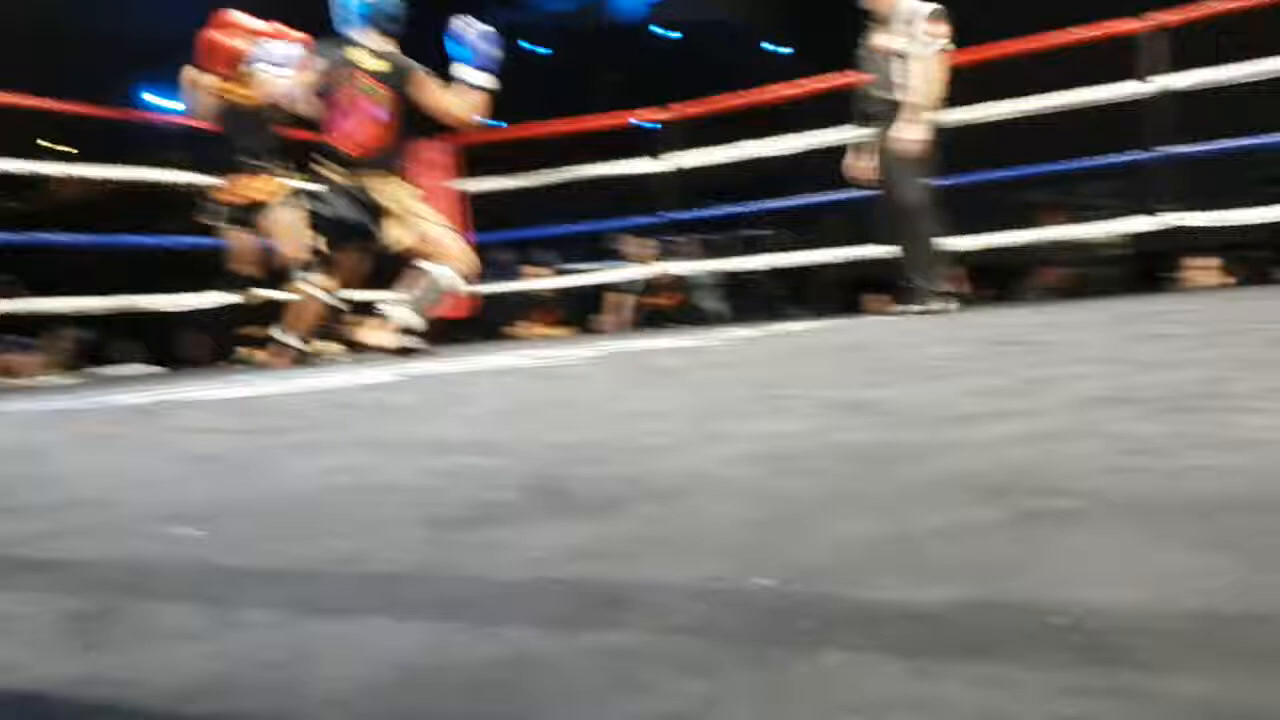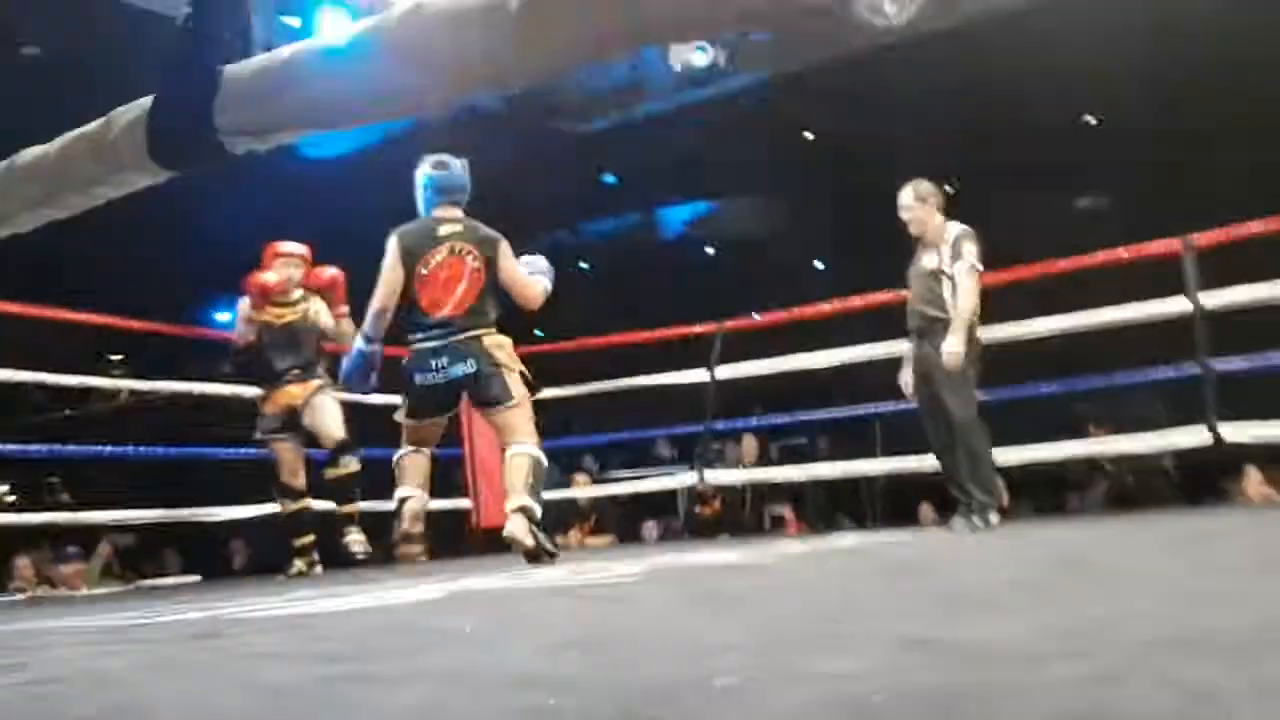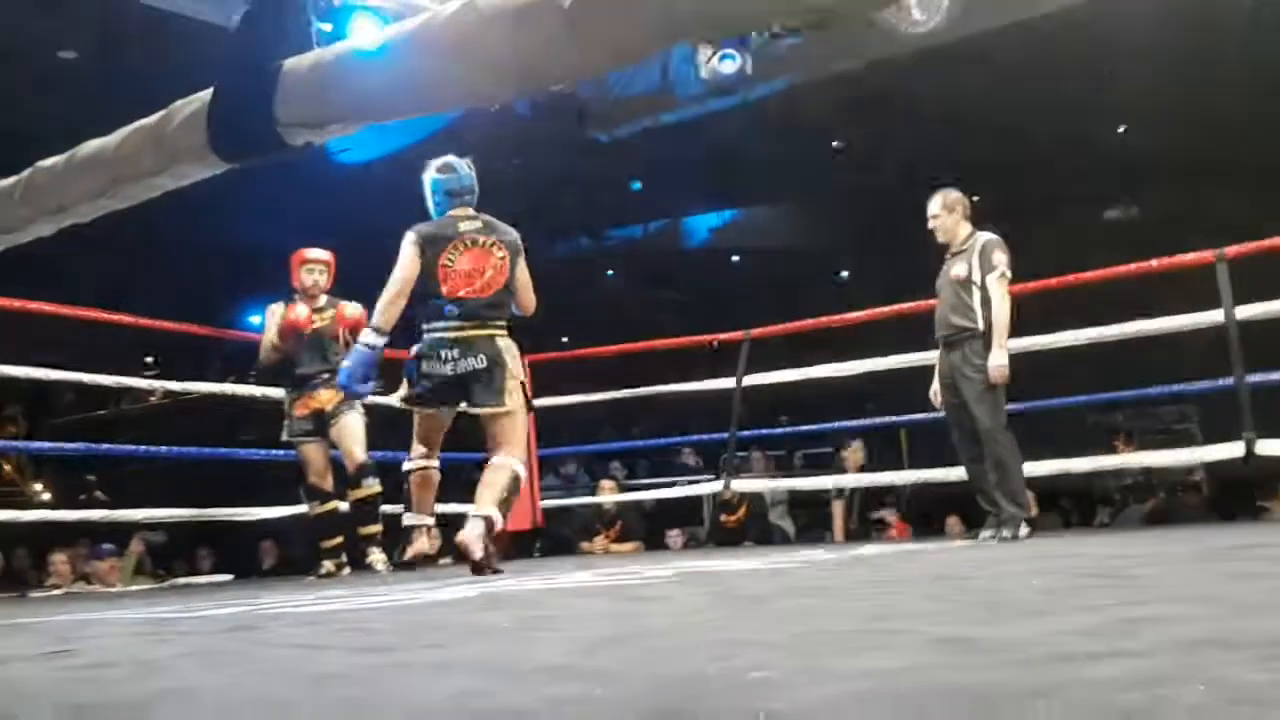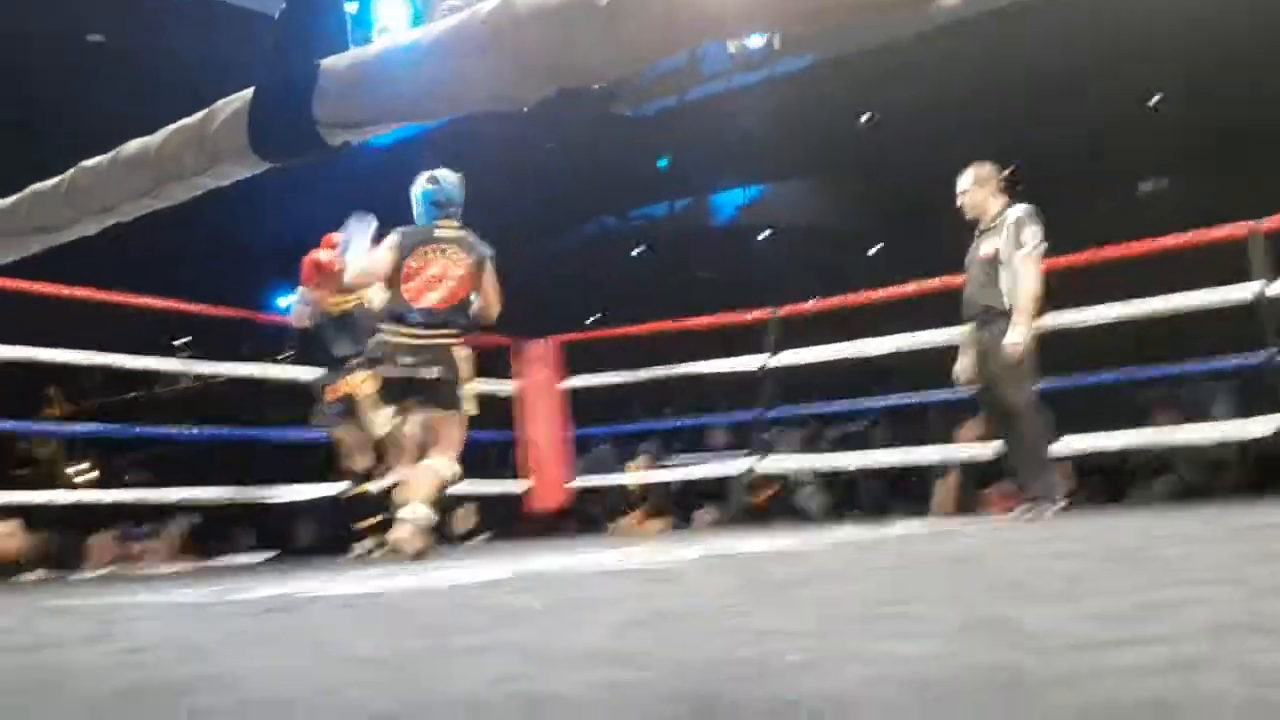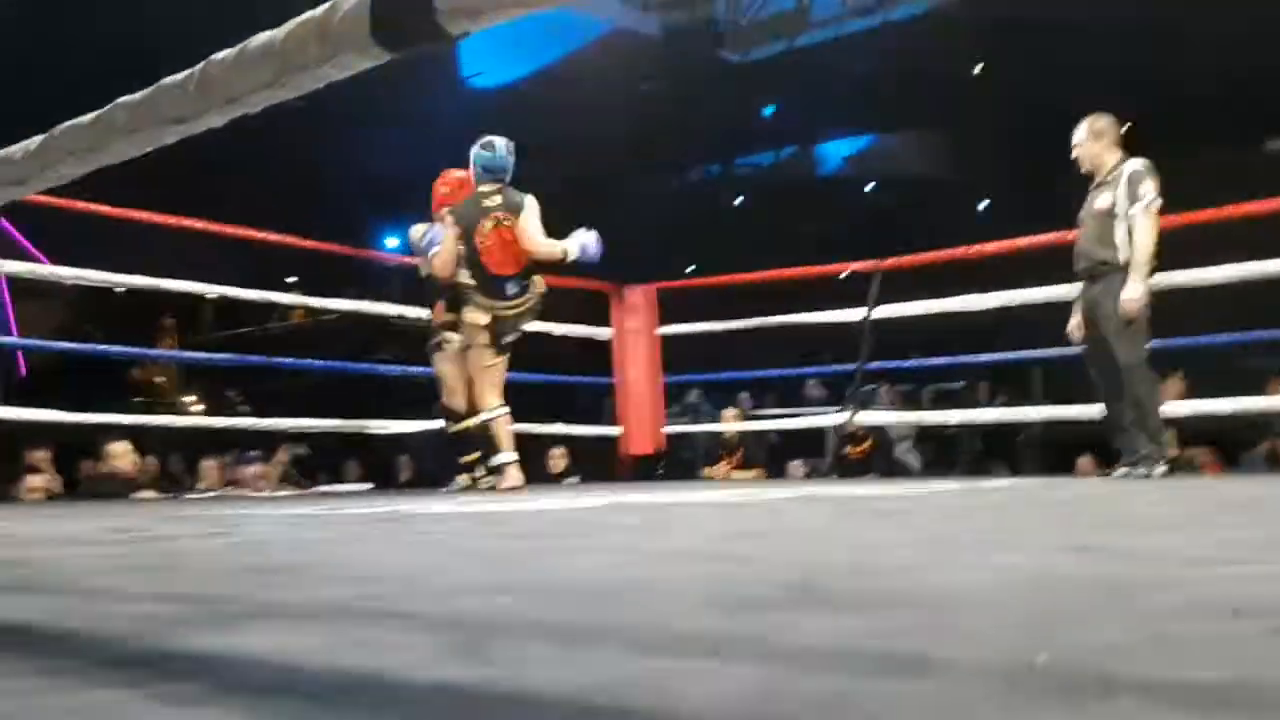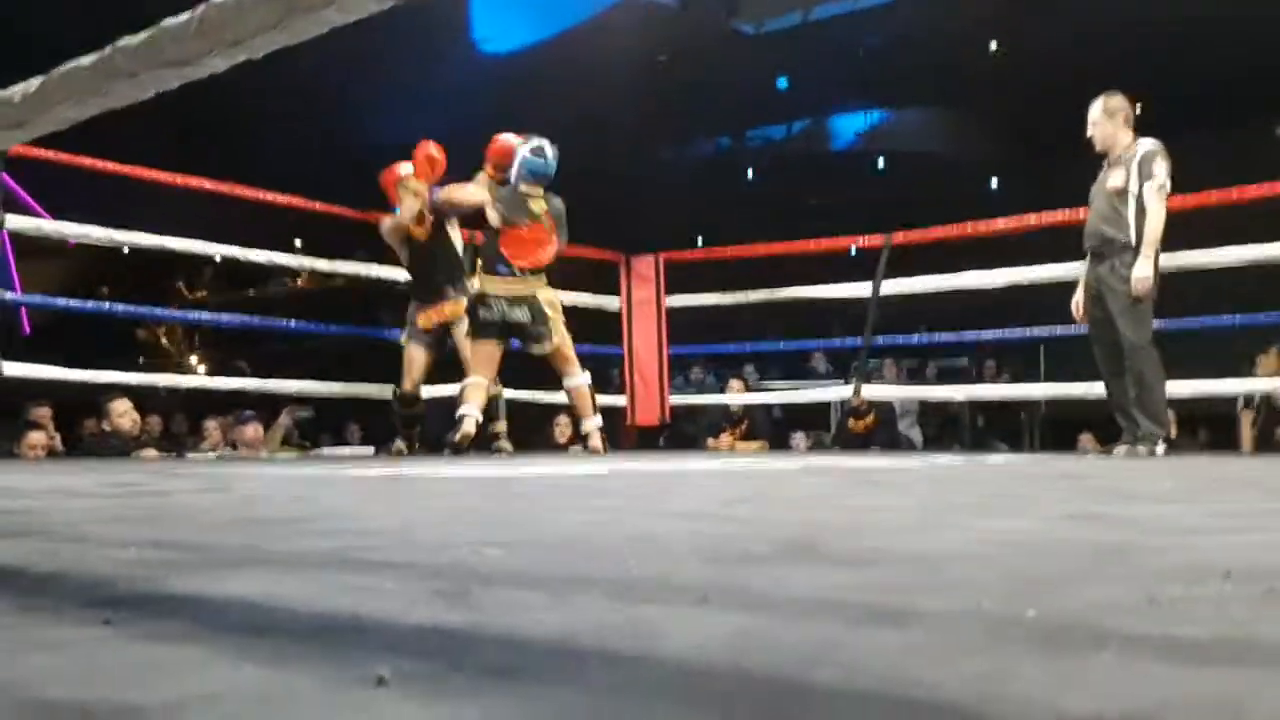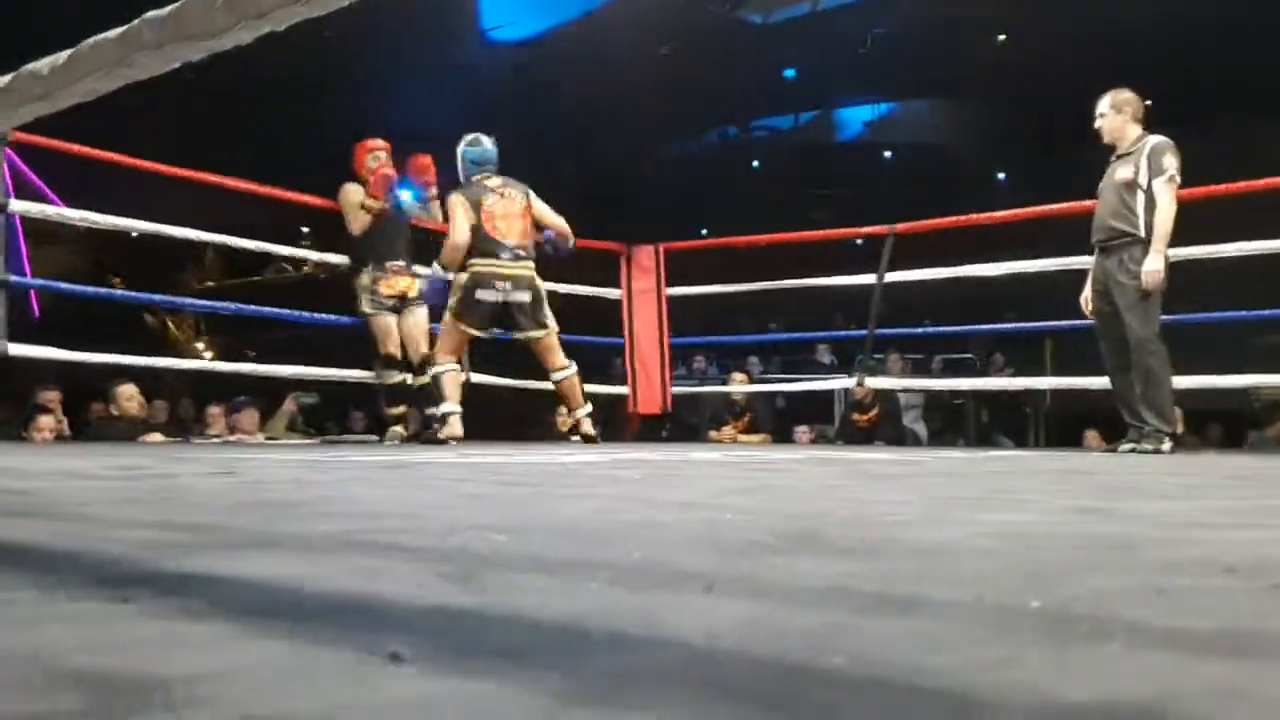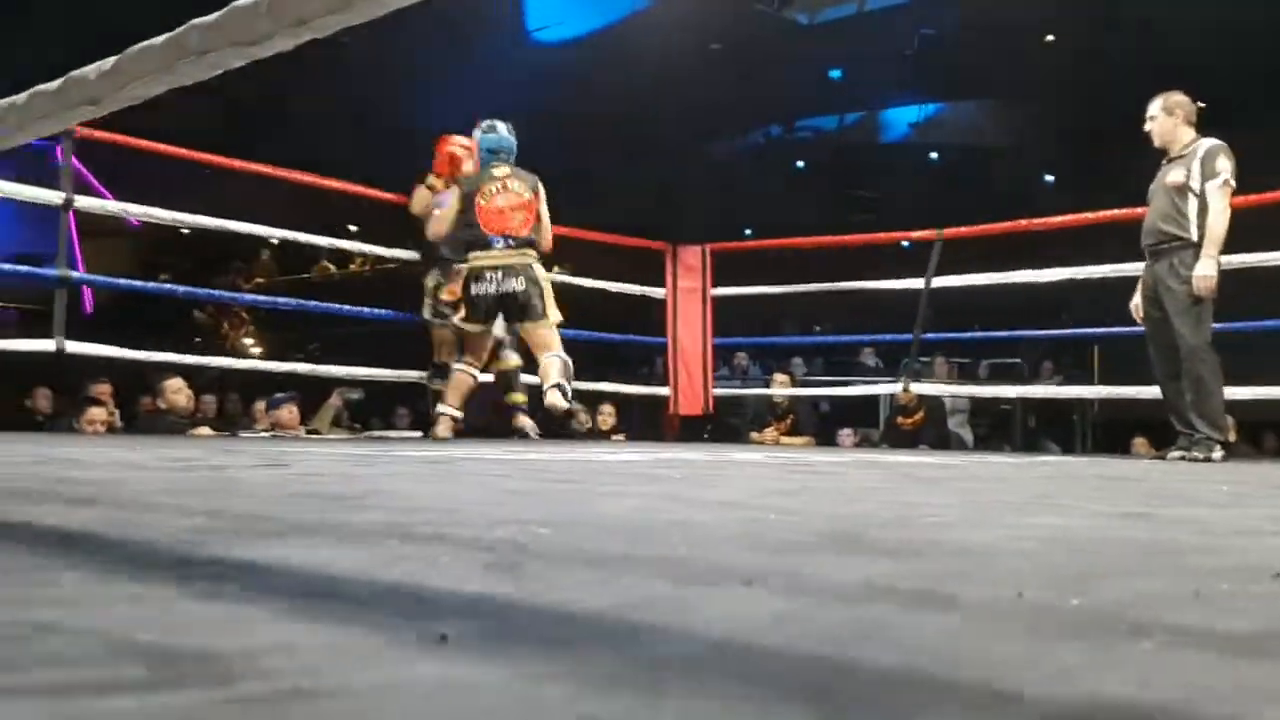
dt=0.4s
person 1, frame 1
left shoulder: (326, 60)
right shoulder: (405, 71)
left elbow: (300, 102)
right elbow: (462, 114)
right wrist: (477, 69)
left hip: (337, 189)
right hip: (379, 192)
left knee: (342, 272)
right knee: (456, 260)
left ankle: (285, 349)
right ankle: (393, 323)
person 1, frame 2
left shoulder: (402, 239)
right shoulder: (490, 240)
left elbow: (384, 302)
right elbow: (530, 298)
left wrist: (363, 348)
right wrist: (540, 276)
left hip: (426, 358)
right hip: (479, 351)
left knee: (415, 443)
right knee: (522, 440)
left ankle: (413, 512)
right ankle: (520, 519)
person 1, frame 3
left shoulder: (420, 237)
right shoulder: (507, 237)
left elbow: (396, 292)
right elbow: (527, 306)
left wrist: (366, 348)
left hip: (439, 351)
right hip: (490, 350)
left knee: (425, 447)
right knee: (509, 449)
left ankle: (418, 535)
right ankle: (478, 526)
person 1, frame 4
left shoulder: (402, 237)
right shoulder: (478, 250)
left elbow: (358, 276)
right elbow: (489, 311)
left hip: (398, 349)
right hip: (446, 354)
left knee: (411, 431)
right knee: (445, 451)
left ankle: (408, 511)
right ankle: (413, 524)
person 1, frame 5
left shoulder: (458, 216)
right shoulder: (524, 203)
left elbow: (442, 271)
right elbow: (537, 248)
left wrist: (444, 248)
right wrist: (573, 248)
left hip: (488, 311)
right hip: (525, 301)
left knee: (488, 393)
left ankle: (509, 468)
person 1, frame 6
left shoulder: (497, 197)
right shoulder: (557, 208)
left hip: (492, 298)
right hip: (532, 300)
left knee: (479, 372)
right knee: (569, 367)
left ankle: (468, 422)
right ankle: (593, 434)
person 1, frame 7
left shoulder: (462, 197)
right shoulder: (521, 190)
left elbow: (458, 242)
right elbow: (562, 230)
left wrist: (443, 270)
right wrist: (562, 242)
left hip: (481, 279)
right hip: (523, 281)
left knee: (446, 353)
right knee: (553, 358)
left ankle: (450, 421)
right ankle: (584, 423)
person 1, frame 8
left shoulder: (464, 185)
right shoulder: (530, 184)
left elbow: (435, 234)
right elbow: (545, 244)
left wrist: (441, 207)
left hip: (481, 276)
right hip: (524, 272)
left knee: (473, 354)
right knee: (551, 352)
left ankle: (445, 421)
right ankle: (556, 393)
person 2, frame 1
right shoulder: (877, 31)
left elbow: (933, 69)
left wrist: (914, 119)
right wrist: (865, 147)
left hip: (907, 129)
right hip: (884, 130)
left knee: (911, 203)
right knee: (898, 208)
left ankle: (933, 290)
right ankle: (920, 290)
person 2, frame 2
left shoulder: (958, 236)
right shoulder: (922, 251)
left elbow: (968, 286)
left wrist: (956, 335)
right wrist: (909, 360)
left hip: (950, 343)
right hip: (924, 346)
left knee: (963, 419)
right knee: (938, 429)
left ankle: (986, 504)
right ankle: (966, 504)
person 2, frame 3
left shoulder: (987, 244)
right shoulder: (950, 260)
left elbow: (999, 296)
left wrist: (999, 347)
right wrist: (939, 369)
left hip: (978, 350)
right hip: (951, 356)
left knee: (992, 429)
right knee: (967, 440)
left ankle: (1015, 517)
right ankle: (995, 516)
person 2, frame 4
left shoulder: (1019, 219)
right shoulder: (981, 235)
left elbow: (1029, 272)
left wrist: (1019, 325)
right wrist: (966, 350)
left hip: (1008, 329)
right hip: (982, 334)
left knee: (1022, 406)
right knee: (998, 414)
left ankle: (1045, 493)
right ankle: (1027, 492)
person 2, frame 5
left shoulder: (1136, 172)
right shoulder: (1096, 188)
left elbow: (1145, 226)
left wrist: (1136, 280)
right wrist: (1079, 305)
left hip: (1120, 284)
right hip: (1093, 289)
left knee: (1132, 365)
right knee: (1104, 373)
left ankle: (1151, 455)
right ankle: (1130, 453)
person 2, frame 6
left shoulder: (1147, 153)
right shoulder: (1106, 169)
left elbow: (1156, 207)
left wrist: (1145, 260)
right wrist: (1083, 283)
left hip: (1127, 263)
right hip: (1099, 268)
left knee: (1137, 345)
right knee: (1108, 354)
left ankle: (1153, 434)
right ankle: (1131, 431)
person 2, frame 7
left shoulder: (1156, 148)
right shoulder: (1115, 164)
left elbow: (1166, 202)
left wrist: (1156, 253)
right wrist: (1092, 277)
left hip: (1135, 257)
right hip: (1106, 262)
left knee: (1144, 340)
right knee: (1115, 350)
left ankle: (1159, 430)
right ankle: (1137, 428)
person 2, frame 8
left shoulder: (1210, 151)
right shoulder: (1166, 167)
left elbow: (1219, 207)
left wrist: (1208, 259)
right wrist: (1142, 282)
left hip: (1186, 262)
right hip: (1156, 266)
left knee: (1194, 347)
right knee: (1164, 356)
left ankle: (1210, 438)
right ankle: (1187, 437)
person 3, frame 1
left shoulder: (266, 75)
right shoulder: (201, 75)
right elbow: (201, 112)
right wrist: (218, 65)
left hip: (269, 179)
right hip: (232, 187)
left knee: (294, 258)
right knee: (243, 269)
person 3, frame 2
left shoulder: (315, 303)
right shoulder: (251, 304)
left elbow: (345, 341)
right elbow: (241, 341)
left wrist: (340, 306)
right wrist: (253, 310)
left hip: (311, 385)
right hip: (275, 397)
left knee: (337, 439)
right knee: (290, 477)
left ankle: (351, 527)
right ankle: (306, 555)
person 3, frame 3
left shoulder: (341, 309)
right shoulder: (279, 312)
right elbow: (266, 359)
left wrist: (361, 334)
right wrist: (282, 337)
left hip: (340, 394)
right hip: (302, 402)
left knee: (358, 461)
right knee: (317, 479)
left ankle: (373, 547)
right ankle: (334, 557)
person 3, frame 4
left shoulder: (369, 292)
right shoulder: (313, 294)
right elbow: (299, 322)
right wrist: (311, 290)
left hip: (369, 378)
right hip: (335, 384)
left knee: (383, 437)
right knee: (353, 460)
person 3, frame 5
right shoulder: (420, 233)
right elbow: (425, 249)
right wrist: (447, 211)
right hip: (446, 321)
right knee: (454, 398)
right ankle: (469, 466)
person 3, frame 6
left shoulder: (444, 205)
right shoulder: (390, 224)
right elbow: (403, 224)
right wrist: (421, 181)
left hip: (461, 301)
right hip: (424, 311)
right knee: (409, 387)
left ankle: (499, 433)
right ankle: (407, 438)
person 3, frame 7
left shoulder: (399, 197)
right shoulder: (352, 191)
left elbow: (434, 219)
right elbow: (356, 226)
left wrist: (429, 188)
right wrist: (376, 196)
left hip: (408, 279)
right hip: (375, 280)
left knee: (421, 353)
right knee: (390, 352)
right ankle: (396, 425)
person 3, frame 8
right shoulder: (431, 185)
right elbow: (418, 209)
right wrist: (439, 177)
right hip: (445, 281)
left knee: (497, 341)
right knee: (444, 358)
left ankle: (520, 414)
